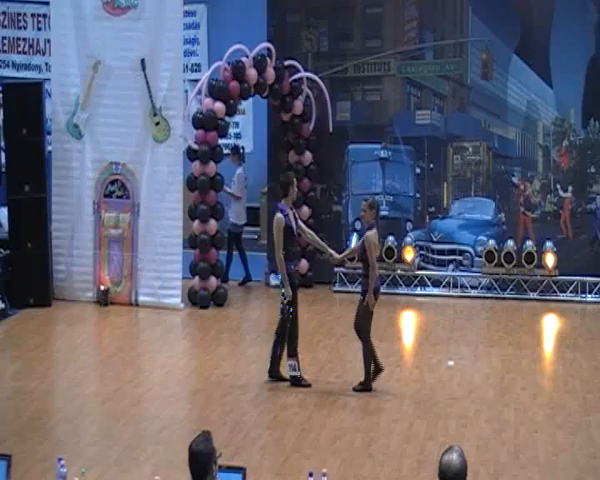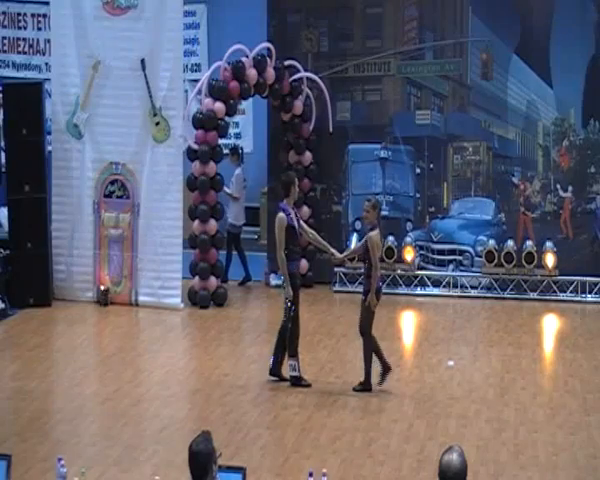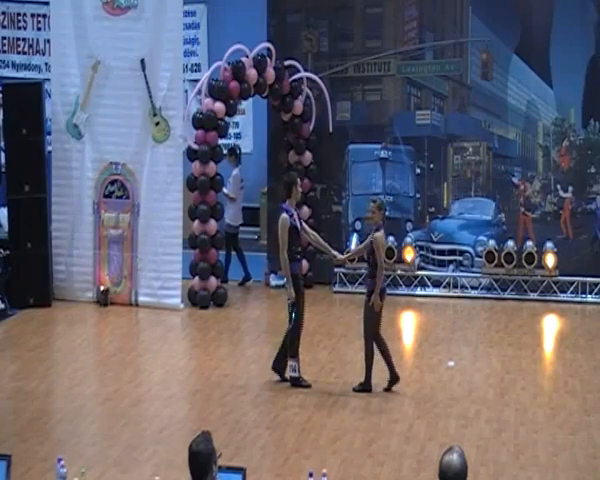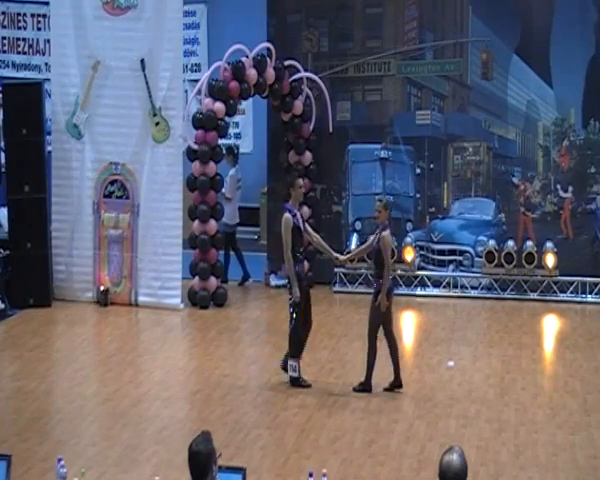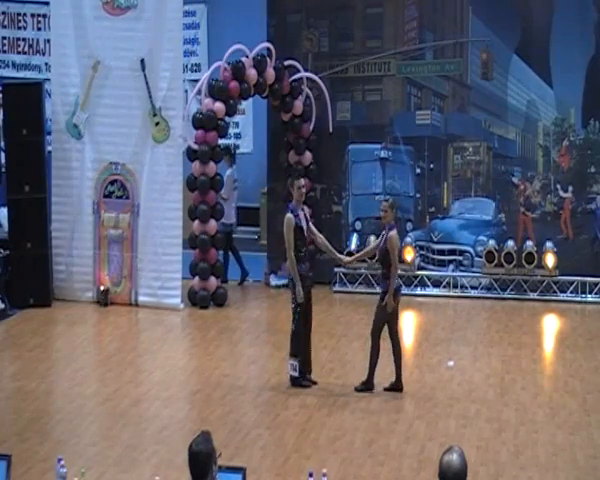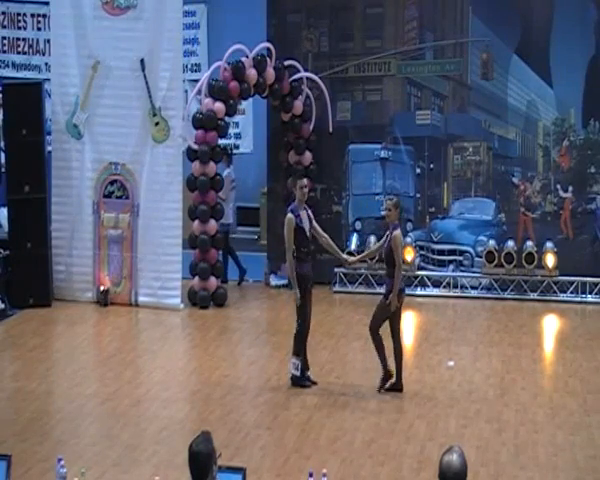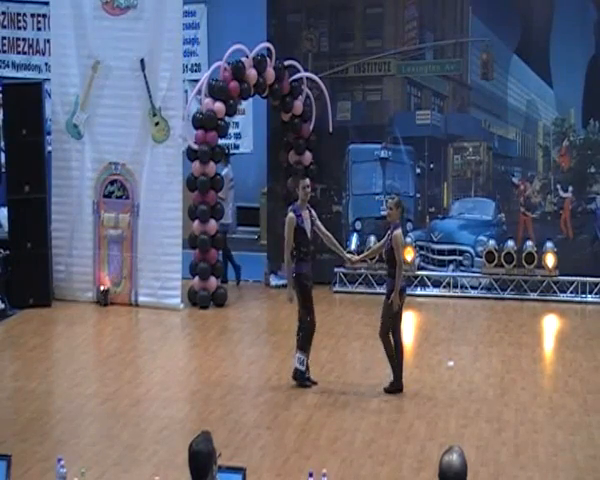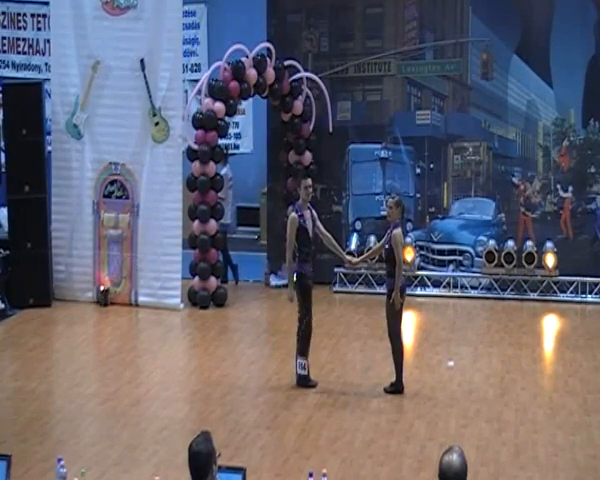
dt=0.2s
person 1, frame 1
left shoulder: (292, 212)
right shoulder: (280, 217)
left elbow: (308, 234)
right elbow: (278, 254)
left wrist: (329, 251)
right wrist: (287, 285)
left hip: (293, 272)
right hip: (287, 273)
left knee: (284, 322)
right knee: (292, 323)
left ankle: (274, 369)
right ankle: (294, 374)
person 1, frame 2
left shoulder: (293, 212)
right shoulder: (282, 216)
left elbow: (310, 234)
right elbow: (280, 253)
left wrist: (330, 250)
right wrist: (287, 285)
left hip: (295, 272)
right hip: (289, 273)
left knee: (288, 321)
right knee: (293, 323)
left ankle: (276, 367)
right ankle: (294, 374)
person 1, frame 3
left shoulder: (295, 213)
right shoulder: (285, 217)
left elbow: (311, 235)
right elbow: (283, 254)
left wrist: (332, 252)
right wrist: (289, 286)
left hip: (298, 272)
right hip: (292, 274)
left knee: (297, 322)
right knee: (295, 323)
left ankle: (280, 363)
right ankle: (294, 374)
person 1, frame 4
left shoulder: (299, 213)
right shoulder: (287, 217)
left elbow: (313, 237)
right elbow: (287, 254)
left wrist: (333, 254)
right wrist: (294, 285)
left hip: (303, 271)
right hip: (295, 274)
left knee: (306, 322)
right knee: (296, 323)
left ankle: (289, 361)
right ankle: (294, 374)
person 1, frame 5
left shoulder: (304, 212)
right shoulder: (290, 217)
left elbow: (318, 238)
right elbow: (290, 254)
left wrist: (337, 256)
right wrist: (297, 285)
left hip: (307, 271)
right hip: (297, 273)
left knee: (307, 323)
right knee: (299, 324)
left ankle: (304, 370)
right ankle: (295, 374)
person 1, frame 6
left shoulder: (308, 212)
right shoulder: (291, 217)
left elbow: (322, 237)
right elbow: (289, 254)
left wrist: (341, 256)
right wrist: (294, 286)
left hip: (308, 270)
right hip: (299, 272)
left knee: (306, 322)
right knee: (302, 323)
left ankle: (303, 371)
right ankle: (296, 373)
person 1, frame 7
left shoulder: (311, 212)
right shoulder: (292, 216)
left elbow: (325, 235)
right elbow: (287, 253)
left wrist: (344, 255)
right wrist: (289, 285)
left hip: (308, 269)
right hip: (299, 271)
left knee: (304, 321)
right knee: (309, 320)
left ankle: (302, 369)
right ankle: (299, 369)
person 1, frame 8
left shoulder: (312, 212)
right shoulder: (295, 216)
left elbow: (325, 236)
right elbow: (289, 253)
left wrist: (344, 256)
right wrist: (291, 285)
left hip: (309, 270)
right hip: (300, 272)
left knee: (306, 321)
right knee: (305, 322)
left ankle: (303, 371)
right ankle: (301, 374)
person 2, frame 1
left shoulder: (370, 234)
right shoulder: (370, 232)
left elbow: (373, 266)
right elbow: (357, 248)
left wrist: (370, 293)
right wrist: (340, 256)
left hip: (370, 287)
right hip: (368, 286)
left knee: (364, 332)
right knee: (358, 327)
left ankle: (367, 382)
right ankle: (375, 365)
person 2, frame 2
left shoulder: (373, 235)
right shoulder: (371, 233)
left elbow: (375, 266)
right elbow: (359, 248)
left wrist: (372, 294)
right wrist: (342, 256)
left hip: (372, 288)
right hip: (370, 286)
left knee: (366, 333)
right knee: (365, 331)
left ankle: (367, 382)
right ankle: (385, 365)
person 2, frame 3
left shoulder: (379, 236)
right shoulder: (375, 233)
left elbow: (380, 267)
right elbow: (362, 248)
left wrist: (376, 294)
right wrist: (344, 257)
left hip: (375, 289)
right hip: (374, 287)
left knee: (369, 335)
right knee: (375, 334)
left ankle: (367, 382)
right ankle: (393, 374)
person 2, frame 4
left shoulder: (385, 235)
right shoulder: (379, 233)
left elbow: (388, 266)
right elbow: (365, 248)
left wrist: (383, 294)
right wrist: (346, 258)
left hip: (383, 289)
right hip: (383, 288)
left knee: (372, 335)
right knee: (388, 334)
left ankle: (367, 382)
right ankle: (397, 379)
person 2, frame 5
left shoulder: (392, 235)
right shoulder: (385, 233)
left elbow: (395, 266)
right elbow: (372, 249)
left wrist: (390, 295)
right wrist: (351, 259)
left hip: (390, 289)
right hip: (389, 288)
left knee: (375, 334)
right knee: (393, 335)
left ankle: (369, 380)
right ankle: (398, 381)
person 2, frame 6
left shoulder: (396, 234)
right shoulder: (390, 232)
left elbow: (399, 266)
right elbow: (376, 249)
left wrist: (394, 294)
right wrist: (356, 259)
left hip: (395, 289)
right hip: (392, 288)
left knee: (374, 328)
right knee: (395, 334)
left ankle: (386, 372)
right ankle: (398, 381)
person 2, frame 7
left shoulder: (397, 233)
right shoulder: (391, 231)
left elbow: (400, 264)
right elbow: (378, 248)
left wrist: (396, 293)
right wrist: (358, 258)
left hip: (395, 288)
right hip: (392, 286)
left knee: (385, 333)
right knee: (395, 334)
left ankle: (397, 381)
right ankle: (397, 380)
person 2, frame 8
left shoulder: (397, 232)
right shoulder: (391, 230)
left elbow: (400, 263)
right elbow: (378, 249)
left wrist: (397, 291)
right wrist: (358, 260)
left hip: (396, 287)
right hip: (392, 285)
left knee: (394, 335)
right knee: (394, 334)
left ankle: (398, 383)
right ankle: (398, 380)
person 3, frame 1
left shoulder: (239, 173)
right shoulder: (240, 171)
left elbow: (238, 195)
left wrist: (225, 189)
right wrist: (228, 189)
left hip: (236, 217)
right hip: (238, 216)
left knee: (230, 246)
right knee: (238, 245)
left ankle: (226, 275)
right ankle: (247, 274)
person 3, frame 2
left shoulder: (237, 173)
right shoulder: (239, 172)
left elbow: (236, 196)
left wrist: (224, 189)
right wrist: (227, 189)
left hip: (235, 217)
right hip: (237, 216)
left knee: (229, 246)
right knee: (237, 246)
left ankle: (225, 275)
right ankle: (247, 274)
person 3, frame 3
left shoulder: (235, 174)
right shoulder: (237, 172)
left elbow: (233, 197)
left wrist: (221, 189)
right wrist: (225, 189)
left hip: (232, 217)
right hip: (235, 216)
left knee: (228, 247)
right knee: (235, 246)
left ankle: (225, 276)
right ankle: (246, 274)
person 3, frame 4
left shoulder: (232, 173)
right shoulder: (236, 172)
left elbow: (228, 197)
right wrist: (222, 189)
left hip: (229, 217)
right hip: (232, 216)
left knee: (227, 247)
right knee: (233, 245)
left ankle: (225, 276)
right ankle: (245, 273)
person 3, frame 5
left shoulder: (228, 174)
right shoulder: (233, 172)
left elbow: (225, 196)
right wrist: (219, 190)
left hip: (226, 216)
right hip: (230, 215)
left knee: (226, 246)
right knee: (230, 245)
left ankle: (224, 276)
right ankle: (243, 271)
person 3, frame 6
left shoulder: (226, 174)
right shoulder: (231, 172)
left elbow: (223, 197)
left hip: (224, 216)
right hip: (228, 215)
left knee: (225, 246)
right knee: (227, 246)
left ankle: (224, 276)
right ankle: (240, 269)
person 3, frame 7
left shoulder: (225, 173)
right shoulder: (229, 171)
left elbow: (222, 196)
left hip: (224, 216)
right hip: (227, 215)
left knee: (224, 246)
right knee: (224, 246)
right ankle: (235, 267)
person 3, frame 8
left shoulder: (224, 173)
right shoulder: (227, 170)
left elbow: (222, 196)
left hip: (223, 216)
right hip: (226, 215)
left knee: (223, 246)
right knee: (223, 246)
right ankle: (225, 275)
